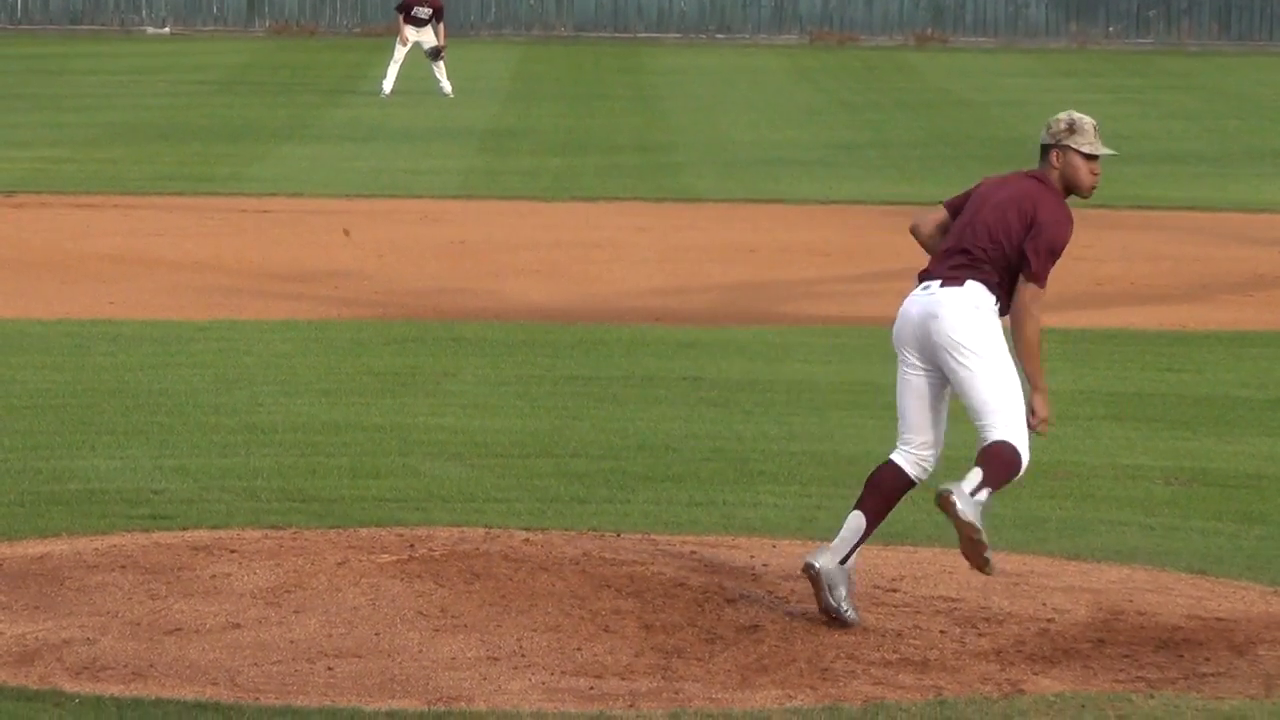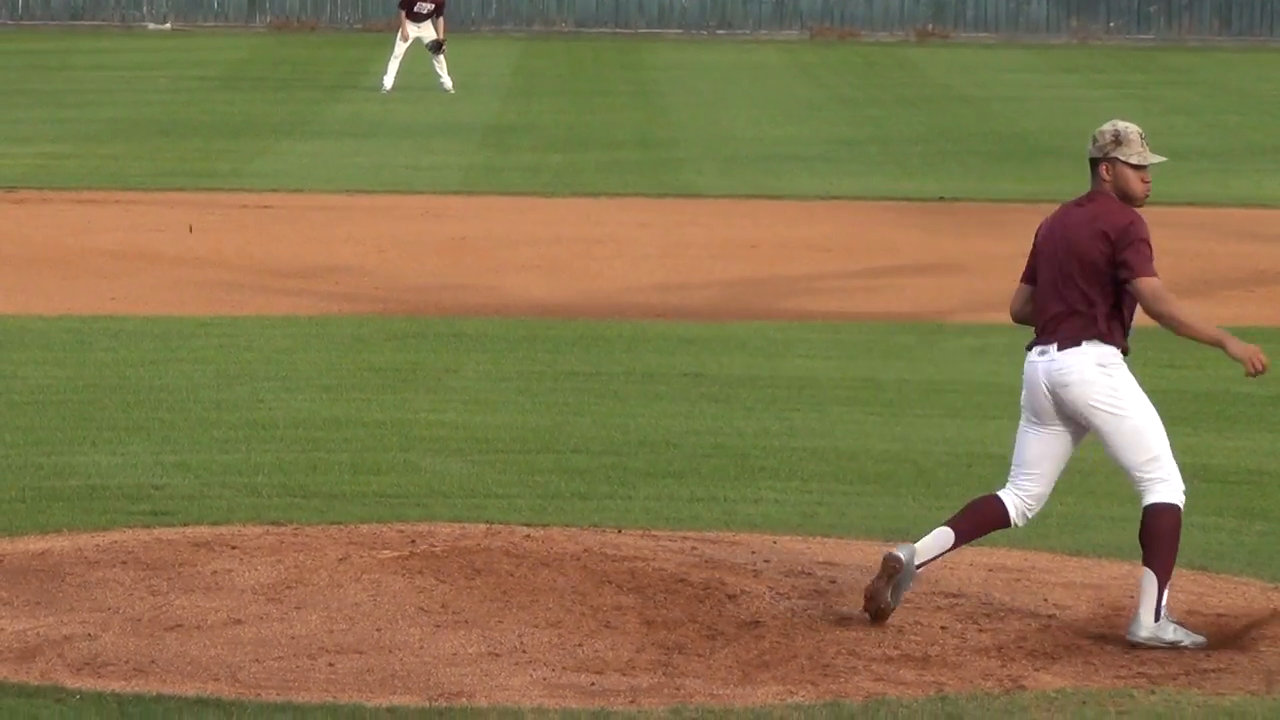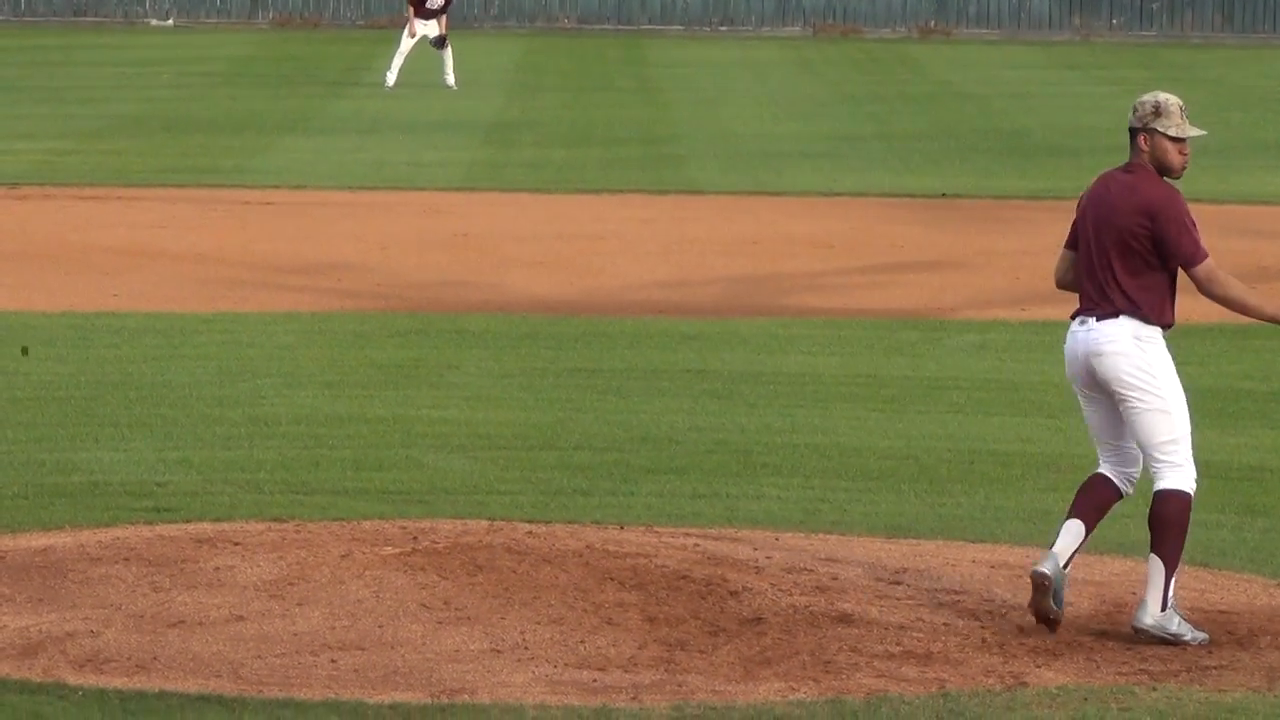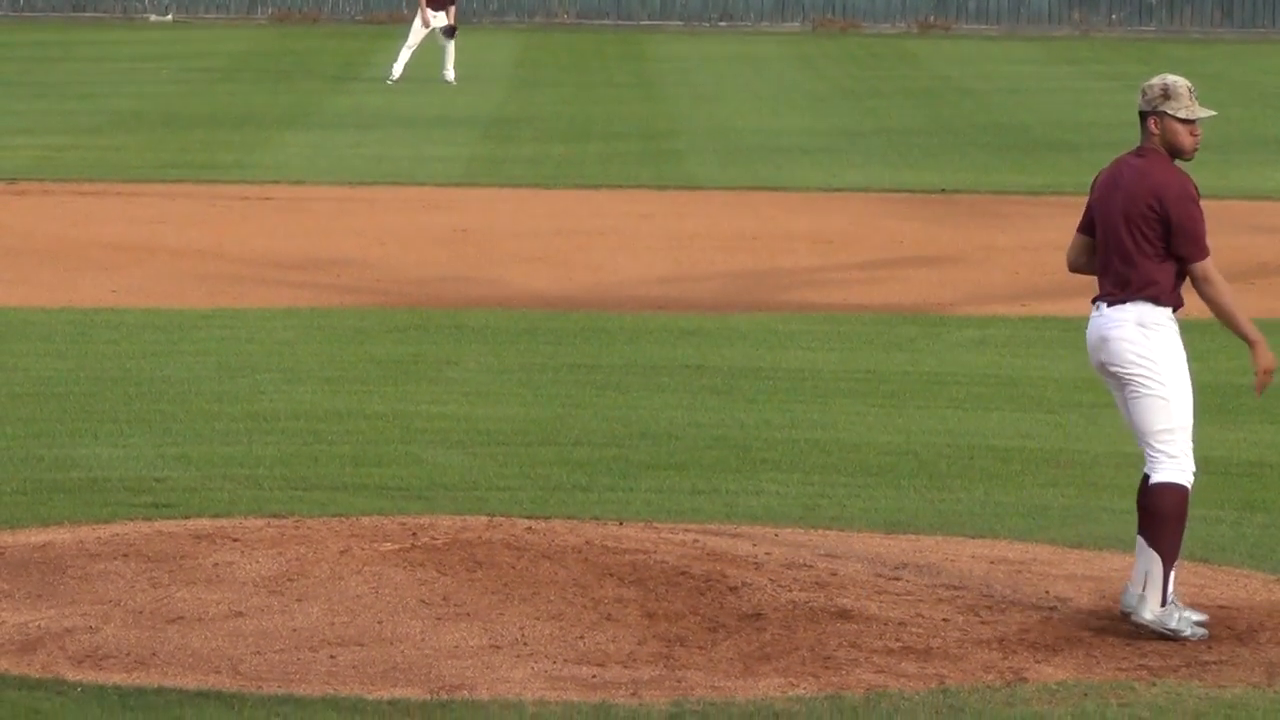
dt=0.2s
person 1, frame 1
left shoulder: (996, 185)
right shoulder: (1050, 213)
left elbow: (922, 226)
right elbow: (1024, 309)
right wrist: (1035, 390)
left hip: (916, 311)
right hip: (964, 312)
left knee: (915, 454)
right knee: (1009, 440)
left ankle: (834, 561)
right ankle: (967, 497)
person 1, frame 2
left shoulder: (1054, 223)
right shoulder: (1122, 222)
left elbow: (1017, 308)
right elbow: (1153, 299)
right wrist: (1229, 344)
left hip: (1041, 369)
right hip: (1094, 370)
left knee: (1022, 496)
right knee: (1165, 485)
left ankle: (913, 557)
right ankle: (1152, 619)
person 1, frame 3
left shoulder: (1097, 191)
right shoulder: (1162, 200)
left elbow: (1062, 274)
right elbow: (1212, 281)
left hip: (1082, 341)
right hip: (1131, 343)
left knee: (1119, 470)
right knee: (1177, 473)
left ankle: (1055, 564)
right ankle: (1156, 608)
person 1, frame 4
left shoulder: (1111, 176)
right shoulder: (1172, 184)
left elbow: (1077, 257)
right elbow: (1204, 276)
left hip: (1105, 327)
right hip: (1145, 329)
left knee: (1163, 460)
right knee: (1174, 464)
left ankle: (1145, 589)
right ankle: (1158, 602)
